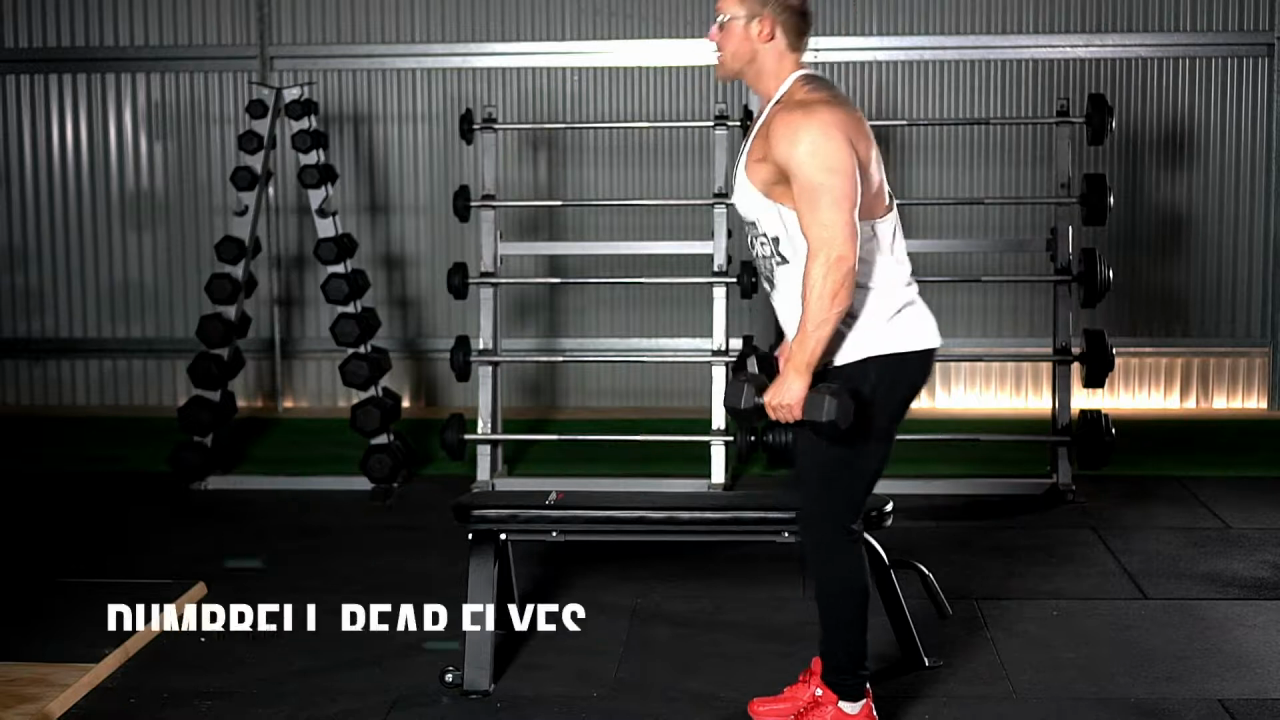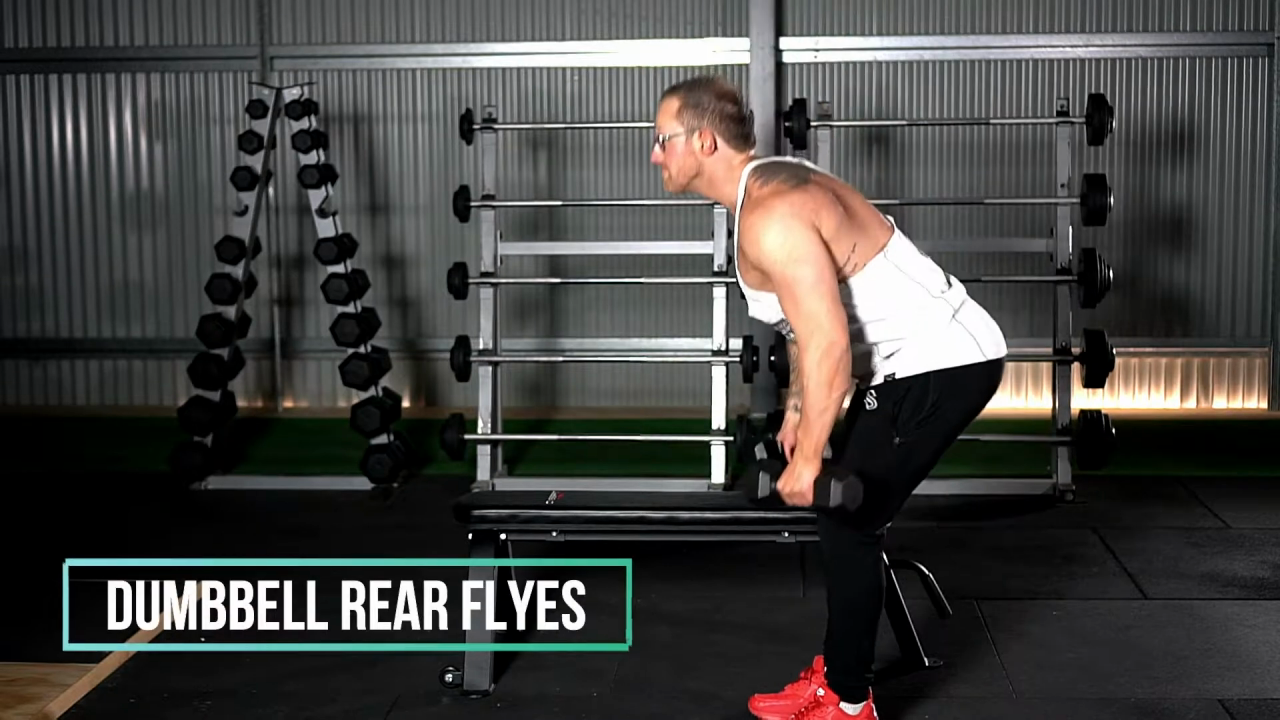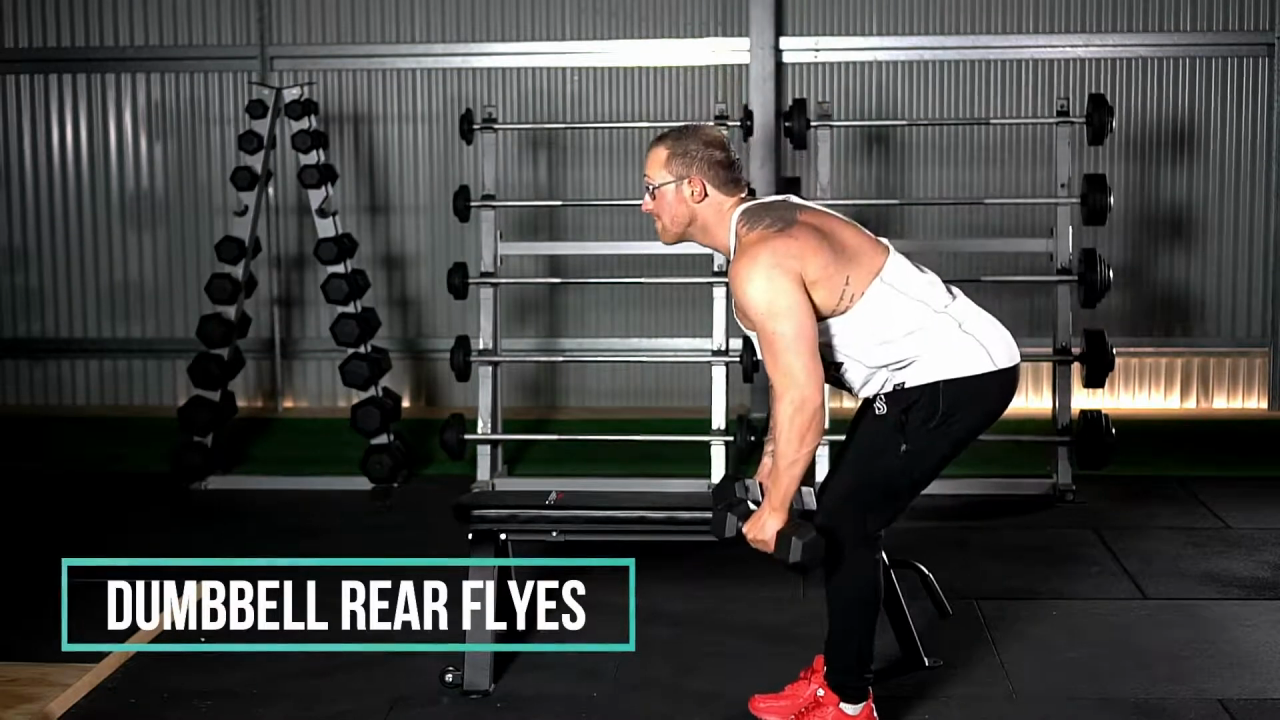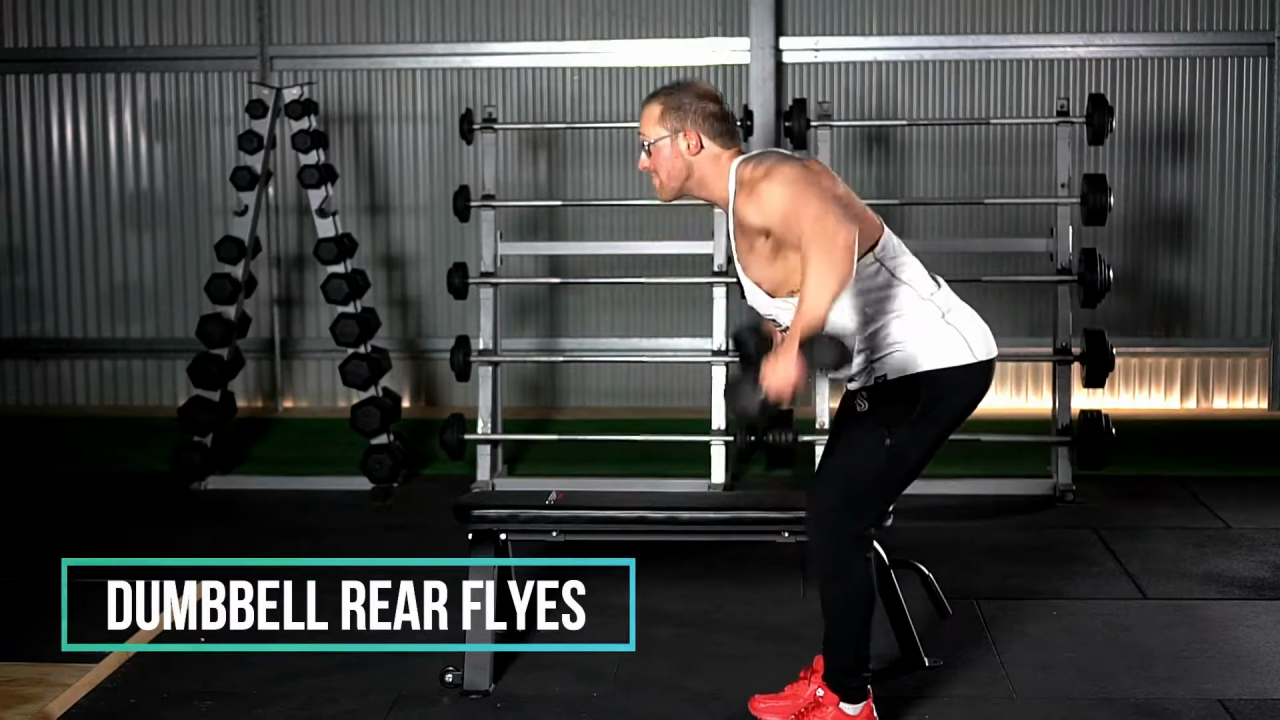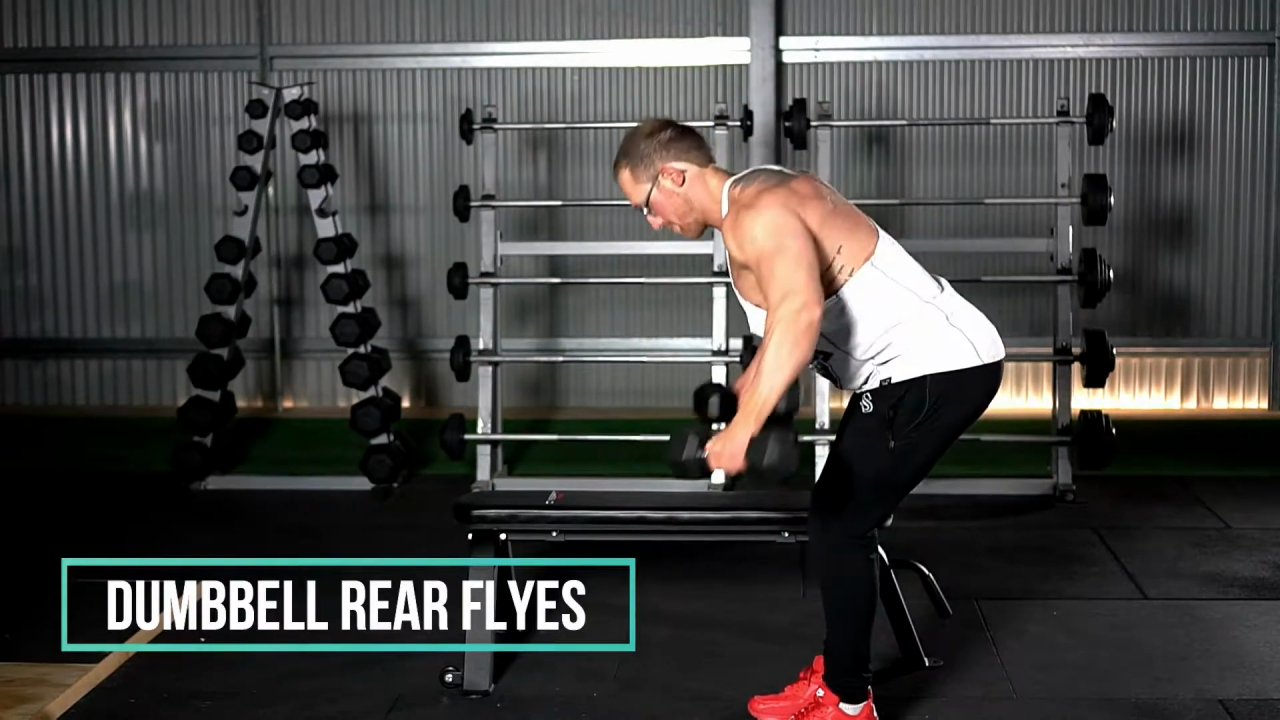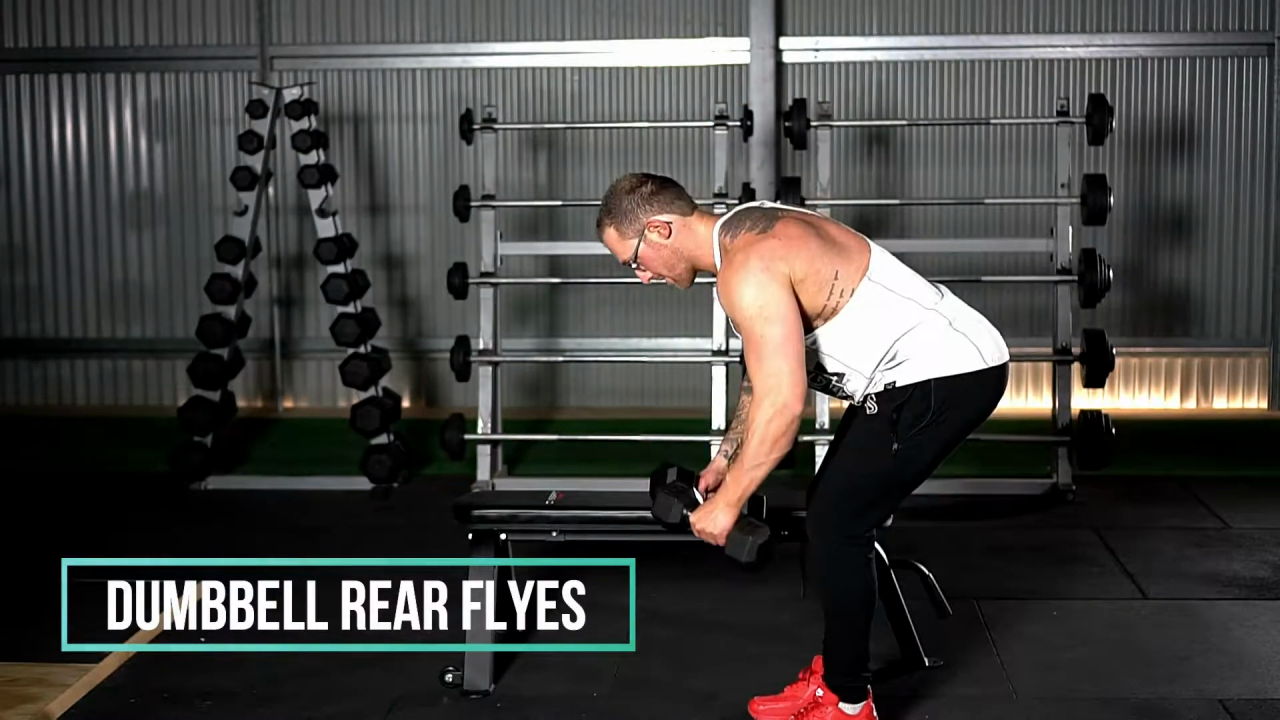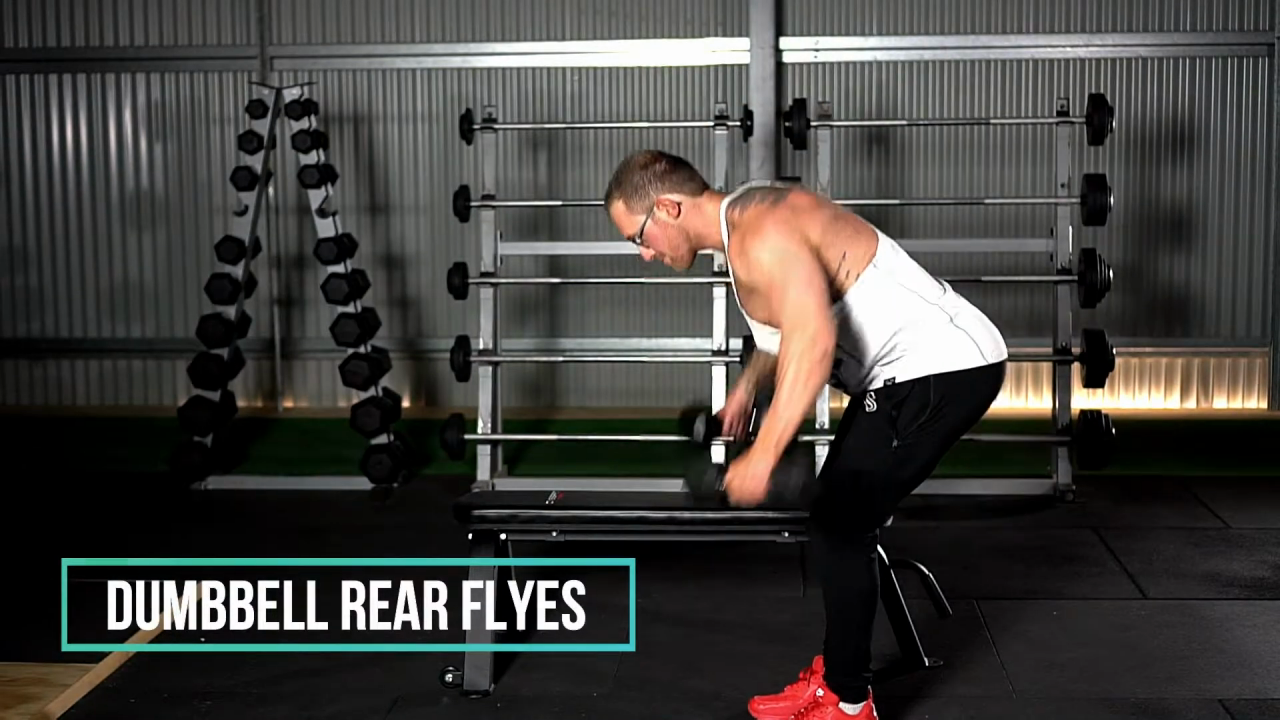
dt=0.7s
person 1, frame 1
left shoulder: (803, 119)
right shoulder: (792, 112)
left elbow: (836, 256)
left wrist: (797, 372)
right wrist: (797, 344)
left hip: (873, 354)
right hip: (864, 349)
left knee: (826, 523)
right knee: (825, 518)
person 1, frame 2
left shoulder: (768, 216)
right shoulder: (772, 189)
left elbow: (829, 343)
right elbow: (815, 322)
left wrist: (808, 458)
right wrist: (796, 412)
left hip: (941, 365)
right hip: (929, 356)
left knee: (849, 522)
right knee: (845, 515)
person 1, frame 3
left shoulder: (759, 262)
right shoulder: (766, 225)
left elbow: (802, 397)
right elbow: (797, 371)
left wrist: (774, 508)
right wrist: (771, 461)
left hip: (956, 375)
right hip: (945, 363)
left knee: (844, 524)
right knee: (841, 512)
person 1, frame 4
left shoulder: (762, 188)
right shoulder: (757, 185)
left elbow: (836, 240)
left wrist: (794, 348)
right wrist: (787, 334)
left hip: (933, 364)
right hip: (917, 357)
left knee: (836, 521)
right knee: (834, 513)
person 1, frame 5
left shoulder: (754, 213)
right shoulder: (761, 198)
left elbow: (800, 314)
right elbow: (792, 306)
left wrist: (742, 429)
right wrist: (755, 378)
left hip: (939, 368)
right hip: (927, 359)
left knee: (839, 523)
right knee: (836, 516)
person 1, frame 6
left shoulder: (748, 267)
right shoulder: (748, 237)
left elbow: (783, 403)
right elbow: (767, 372)
left wrist: (728, 503)
right wrist: (727, 455)
left hip: (944, 374)
right hip: (933, 366)
left knee: (836, 524)
right knee: (835, 517)
right ankle: (836, 676)
person 1, frame 7
left shoulder: (756, 232)
right shoulder: (747, 223)
left elbow: (815, 340)
right elbow: (805, 308)
left wrist: (763, 456)
right wrist: (744, 389)
left hip: (942, 368)
right hip: (918, 364)
left knee: (841, 523)
right knee: (836, 515)
